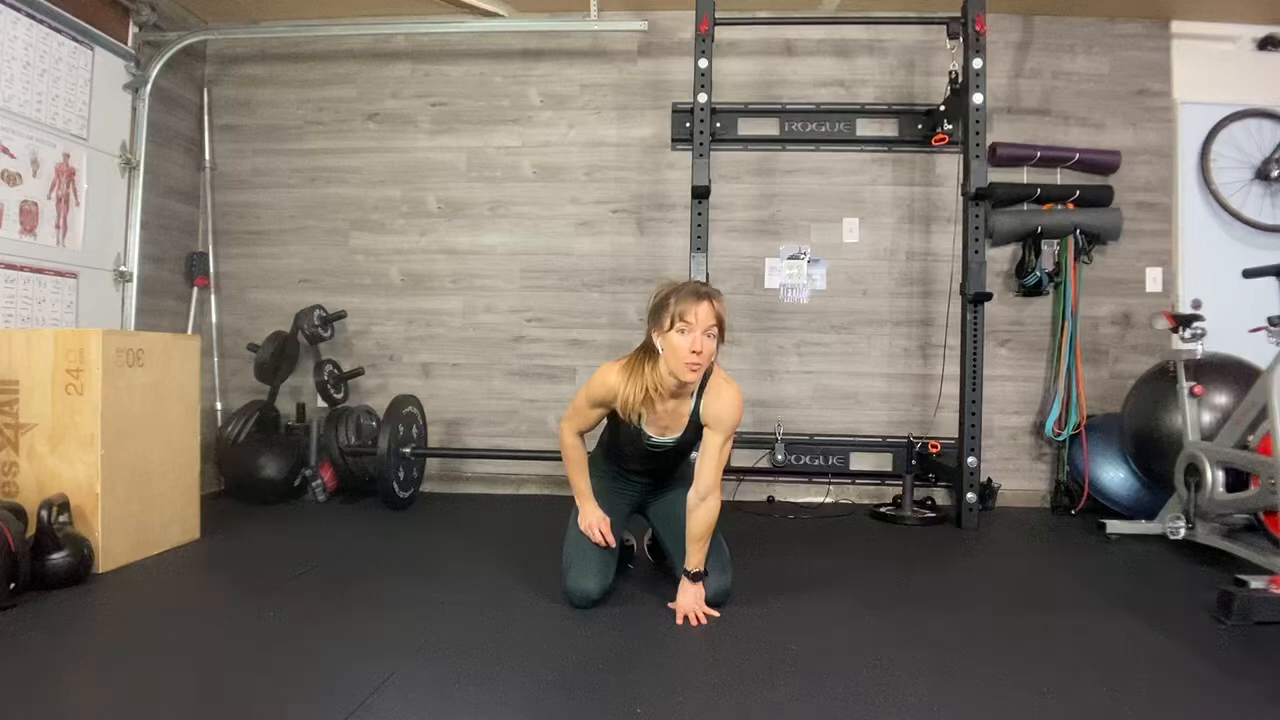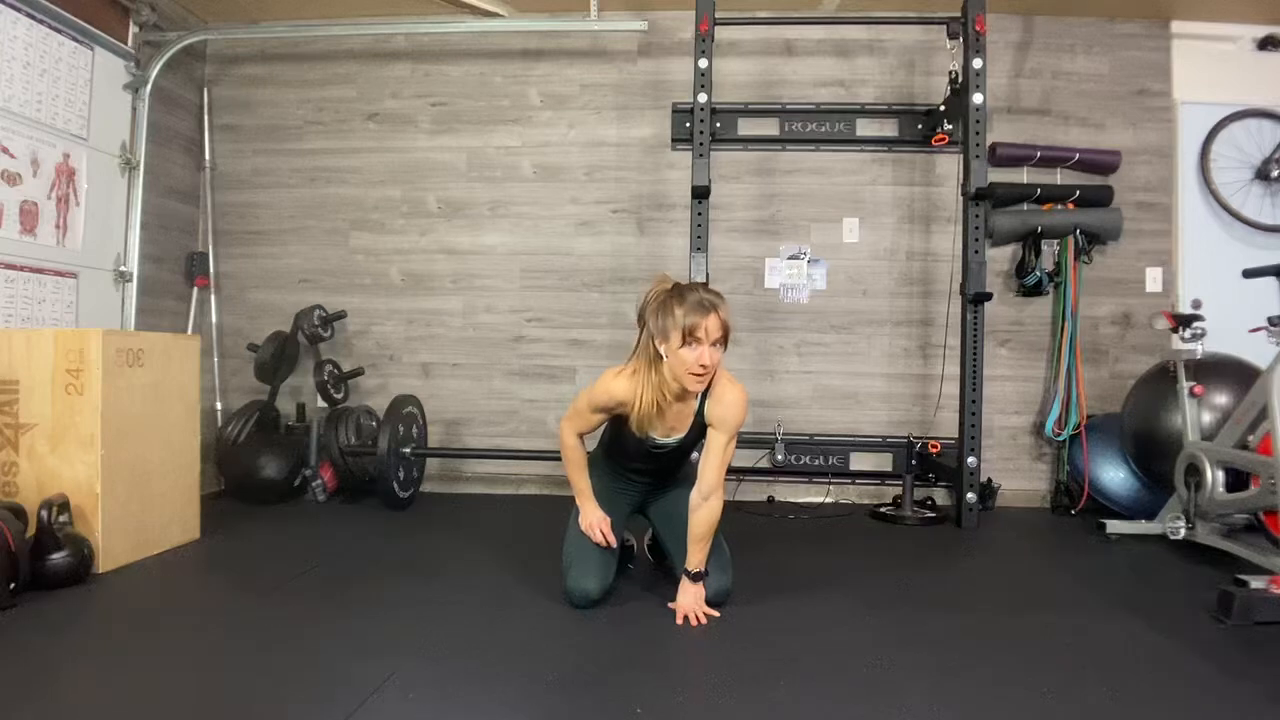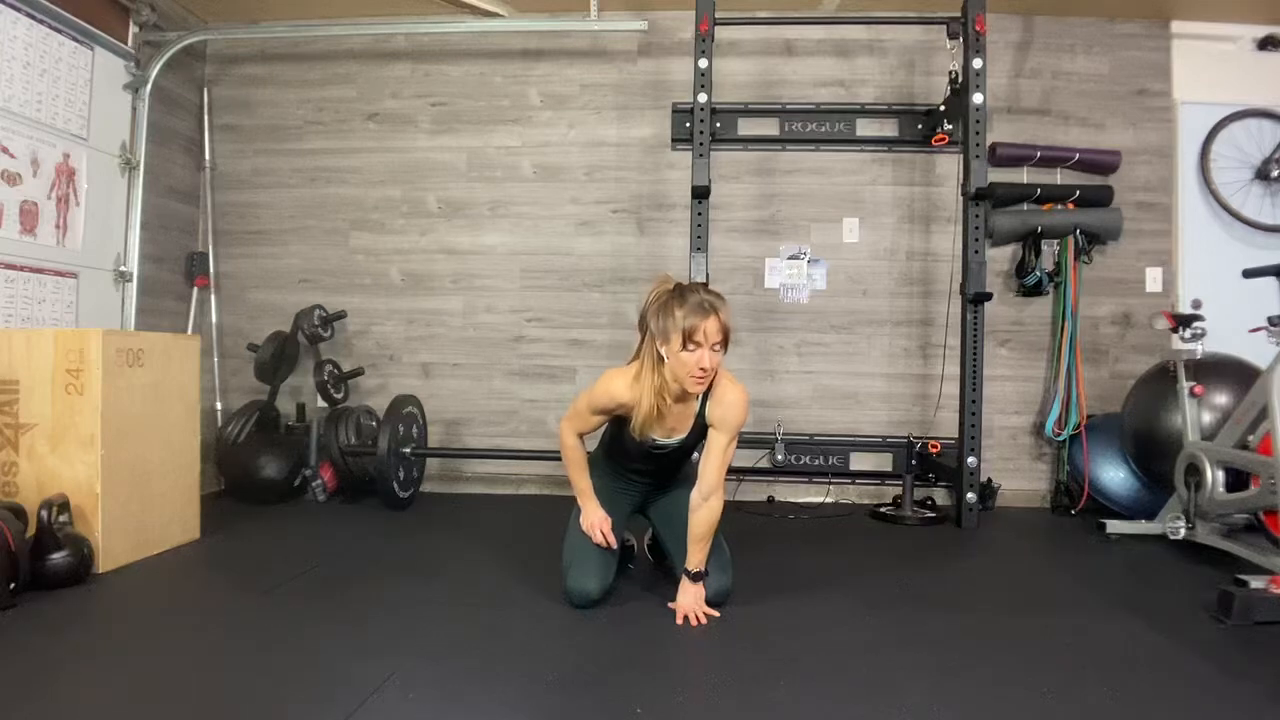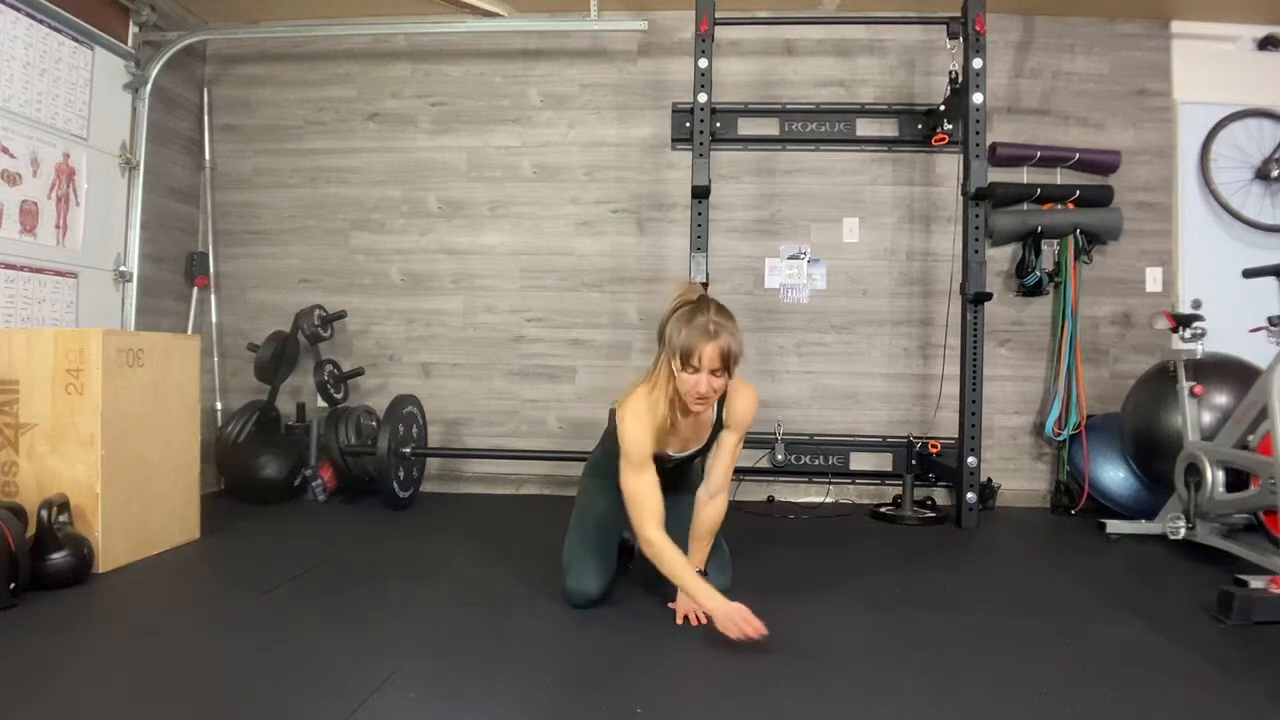
dt=0.4s
person 1, frame 1
left shoulder: (723, 398)
right shoulder: (617, 379)
left elbow: (705, 493)
right elbow: (570, 429)
left wrist: (692, 576)
right wrist: (586, 504)
left hip: (673, 480)
right hip: (612, 477)
left knee: (714, 589)
right knee: (583, 591)
left ankle: (661, 544)
right ankle: (618, 545)
person 1, frame 2
left shoulder: (728, 398)
right shoulder: (622, 385)
left elbow: (708, 494)
right elbow: (570, 430)
left wrist: (692, 575)
right wrist: (586, 504)
left hip: (674, 480)
right hip: (613, 477)
left knee: (714, 589)
right knee: (584, 590)
left ankle: (659, 544)
right ankle: (619, 545)
person 1, frame 3
left shoulder: (729, 398)
right shoulder: (622, 386)
left elbow: (708, 494)
right elbow: (569, 430)
left wrist: (692, 575)
right wrist: (588, 504)
left hip: (675, 481)
right hip: (614, 477)
left knee: (714, 589)
right knee: (584, 590)
left ankle: (660, 544)
right ankle: (617, 545)
person 1, frame 4
left shoulder: (741, 402)
right shoulder: (640, 411)
left elbow: (713, 494)
right elbow: (649, 530)
left wrist: (693, 570)
right wrist: (713, 603)
left hip: (679, 481)
right hip: (615, 479)
left knee: (718, 584)
right knee: (583, 591)
left ankle: (668, 561)
right ankle: (621, 547)
